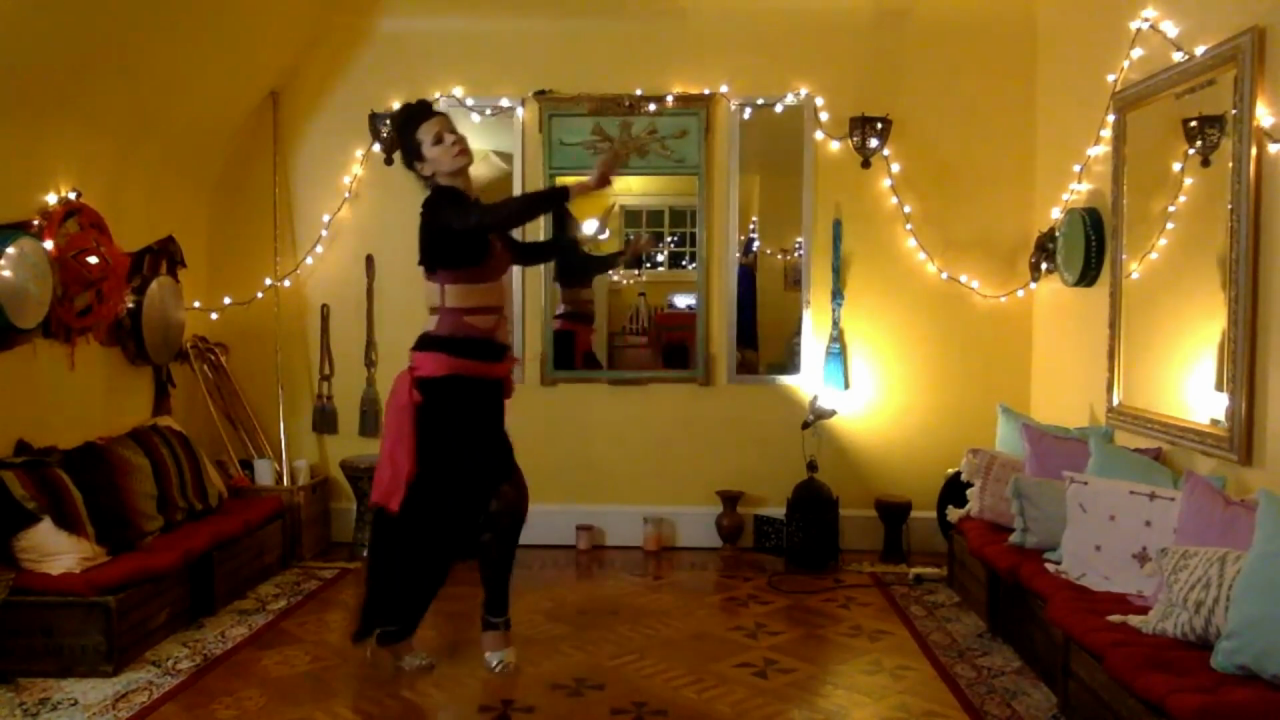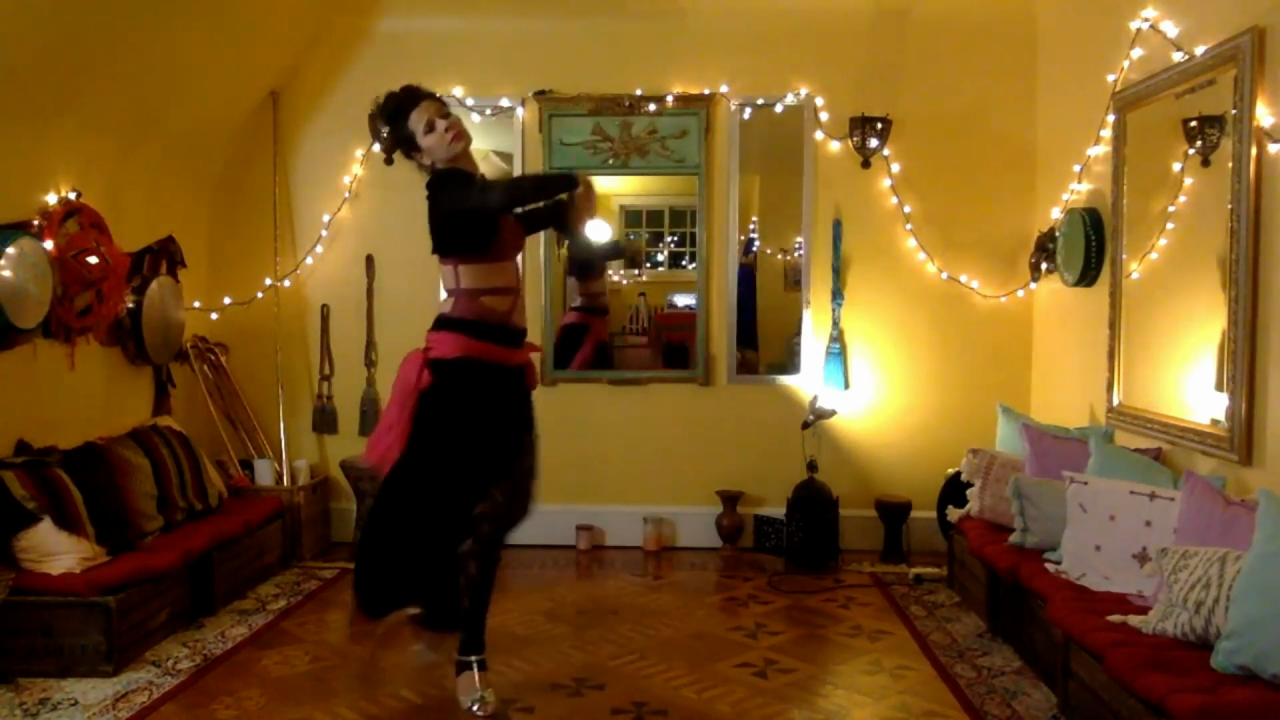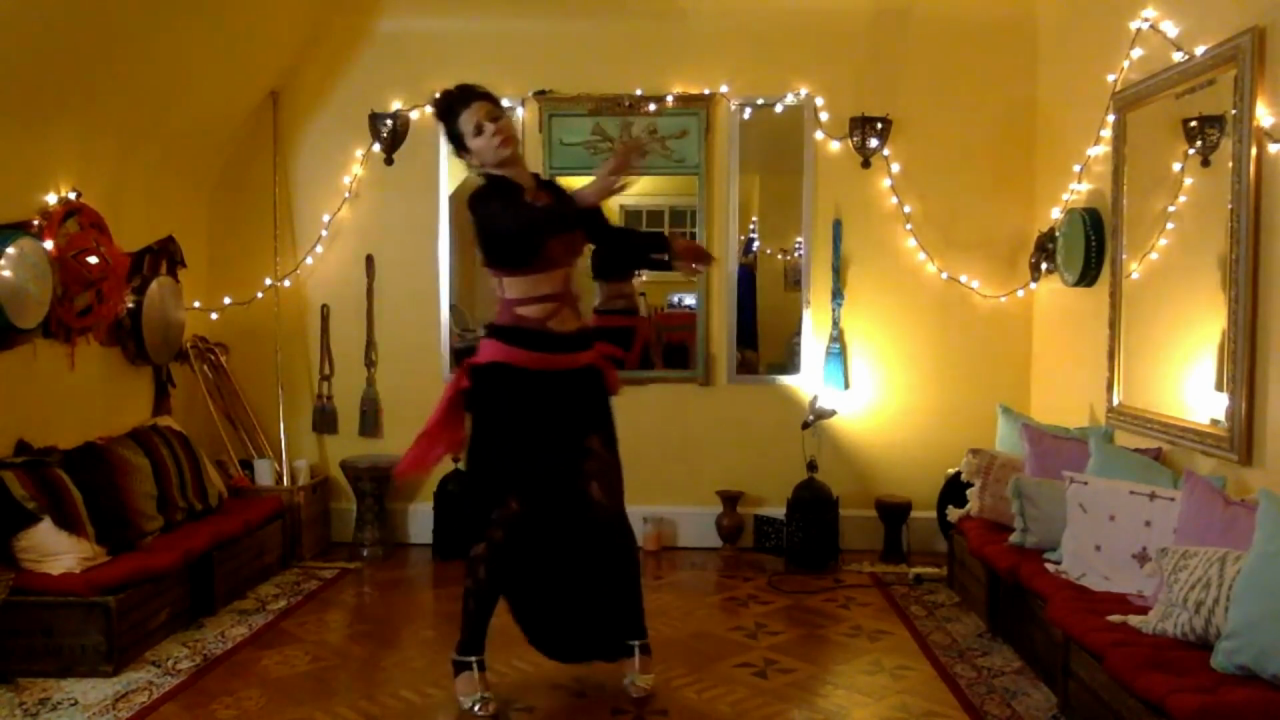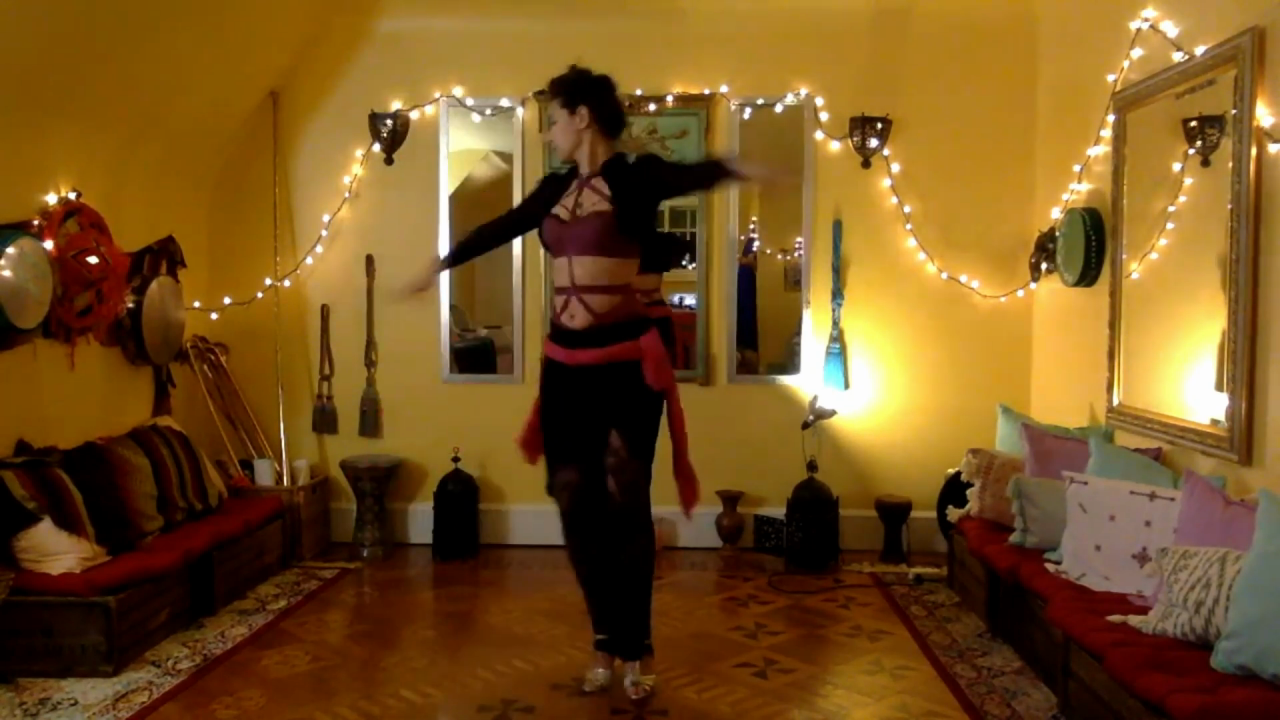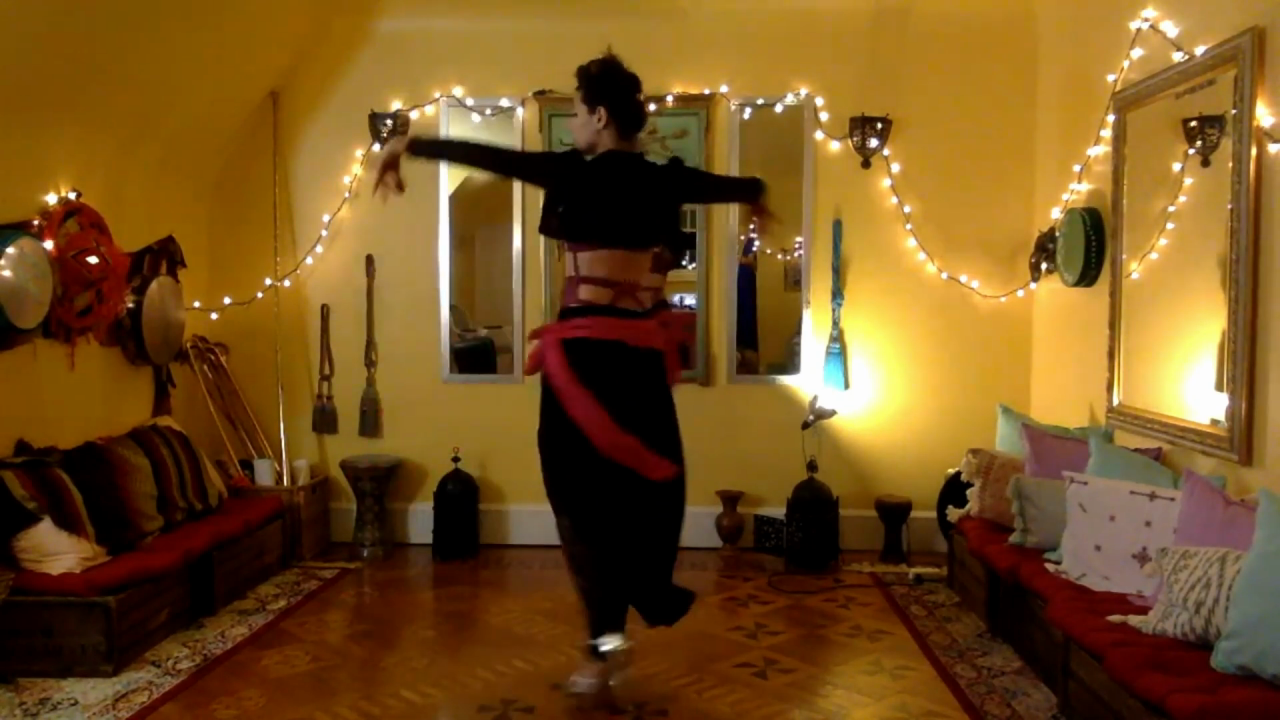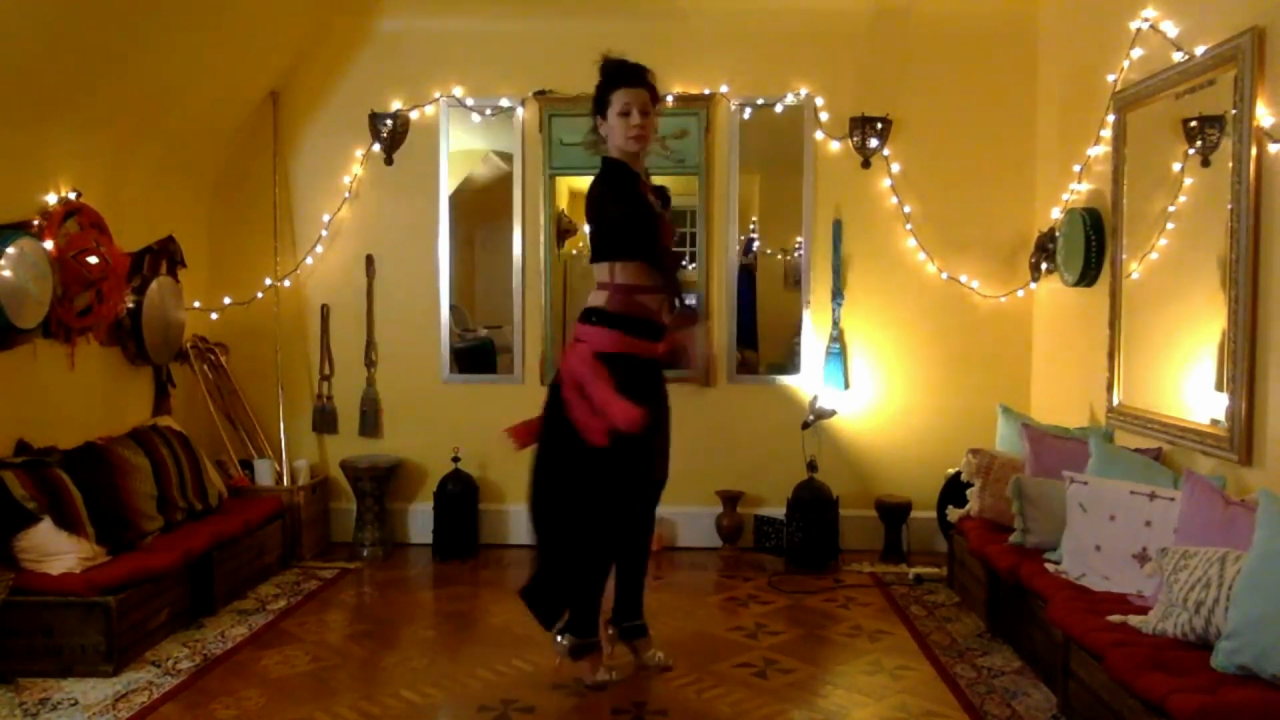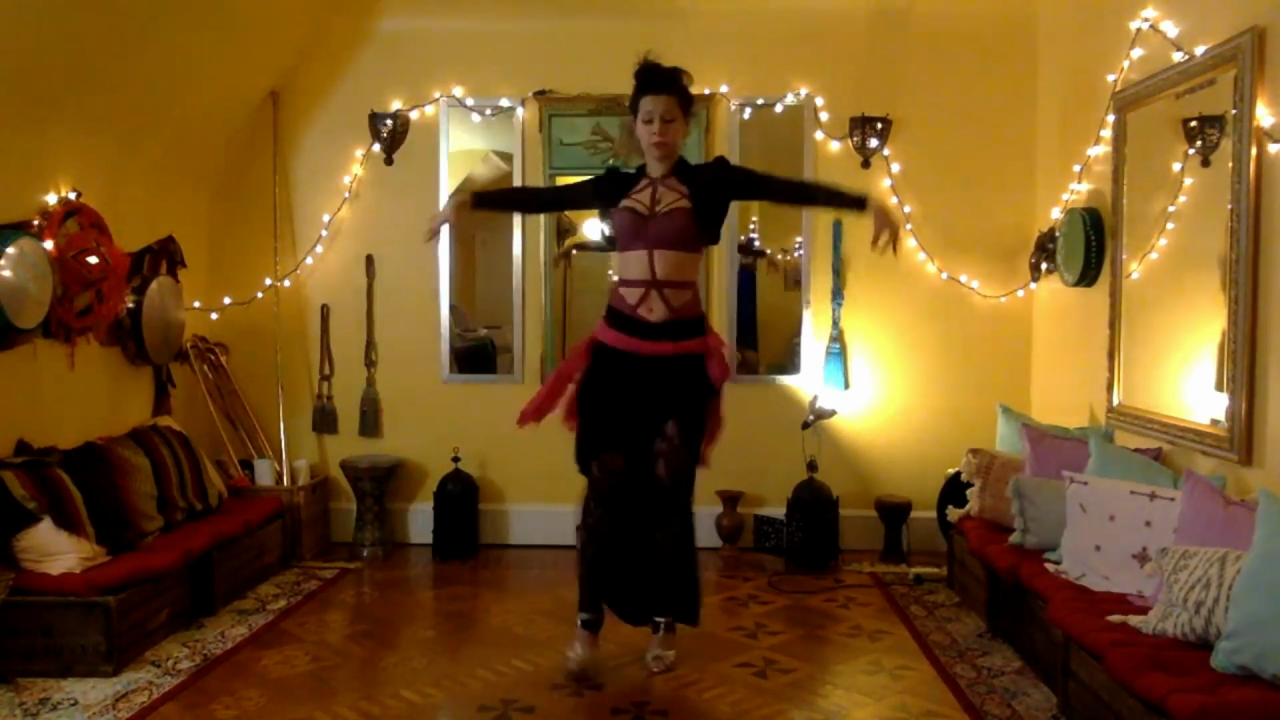
dt=0.4s
person 1, frame 1
left shoulder: (468, 213)
right shoulder: (442, 207)
left elbow: (515, 249)
right elbow: (502, 215)
left wrist: (578, 246)
right wrist: (573, 190)
left hip: (477, 373)
right hip: (449, 373)
left knee: (452, 506)
right knee: (501, 499)
person 1, frame 2
left shoulder: (477, 191)
right shoulder: (449, 189)
left elbow: (527, 217)
right elbow: (513, 194)
left wrist: (571, 206)
right wrist: (572, 187)
left hip: (503, 359)
right hip: (465, 360)
left knee: (505, 500)
right knee: (482, 505)
left ankle: (439, 610)
right ankle: (468, 659)
person 1, frame 3
left shoulder: (553, 194)
right shoulder: (492, 201)
left elbow: (614, 238)
right elbow: (528, 235)
left wrist: (674, 244)
right wrist: (595, 193)
left hip: (575, 369)
right hip: (512, 370)
left knee: (602, 512)
right knee: (509, 518)
left ankle: (633, 646)
right ankle: (467, 659)
person 1, frame 4
left shoulder: (638, 175)
right shoulder: (555, 189)
left elbow: (694, 176)
right elbow: (501, 227)
left wrist: (732, 168)
right wrist: (440, 263)
left hip: (624, 361)
right hip: (565, 359)
left knee: (622, 505)
right knee: (574, 505)
left ankle: (635, 647)
right ankle: (608, 636)
person 1, frame 5
left shoulder: (574, 173)
right shoulder: (664, 179)
left elbow: (489, 159)
right elbow: (743, 188)
left wrist: (407, 145)
right wrist: (758, 196)
left hip: (580, 346)
right hip: (642, 344)
left knee: (572, 493)
right knee: (634, 488)
left ankle: (608, 635)
right ankle: (609, 629)
person 1, frame 6
left shoulder: (646, 191)
right shoulder: (612, 186)
right elbow: (651, 260)
left wrist: (673, 318)
right wrist: (682, 313)
left hip: (646, 354)
right hip: (610, 351)
left knee: (642, 496)
right knee: (607, 497)
left ankle: (630, 624)
right ankle: (578, 635)
person 1, frame 7
left shoulder: (708, 181)
right shoulder: (614, 185)
left elbow: (788, 189)
right elbow: (541, 197)
left wrist: (865, 199)
right wrist: (467, 199)
left hip: (681, 352)
right hip: (616, 349)
left knee: (668, 488)
right knee: (605, 485)
left ankle: (666, 619)
right ankle: (589, 619)
